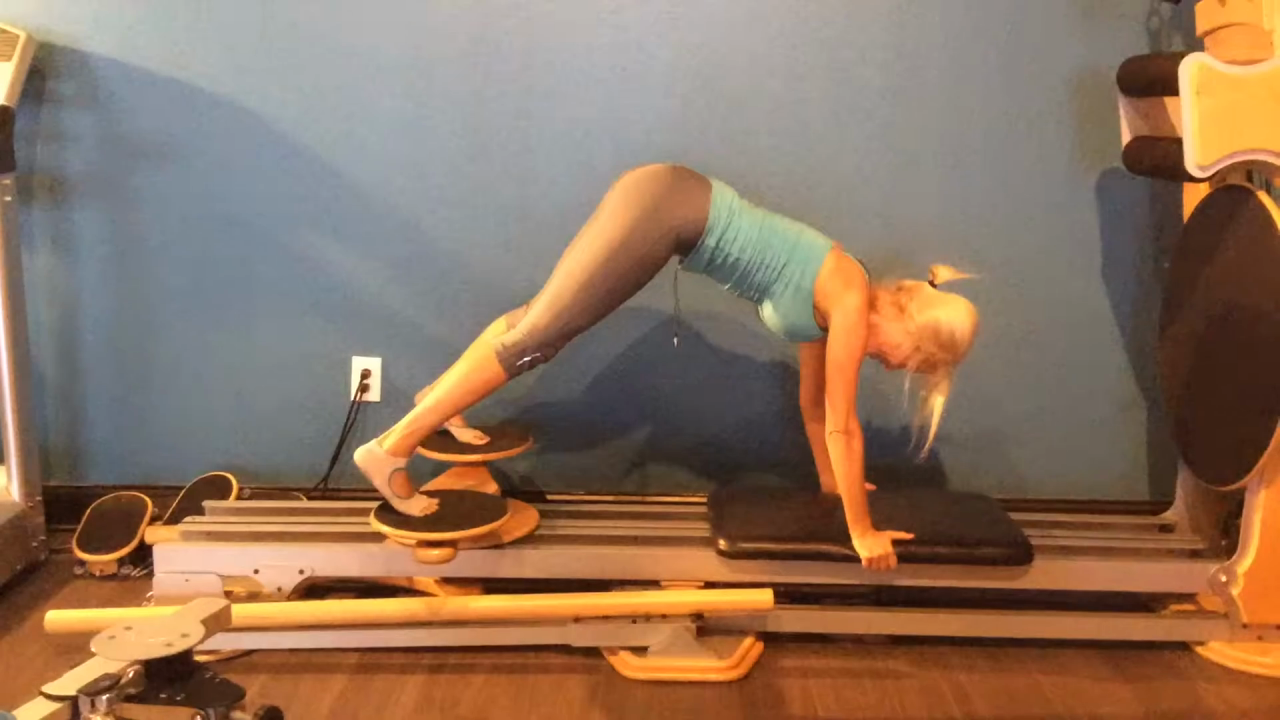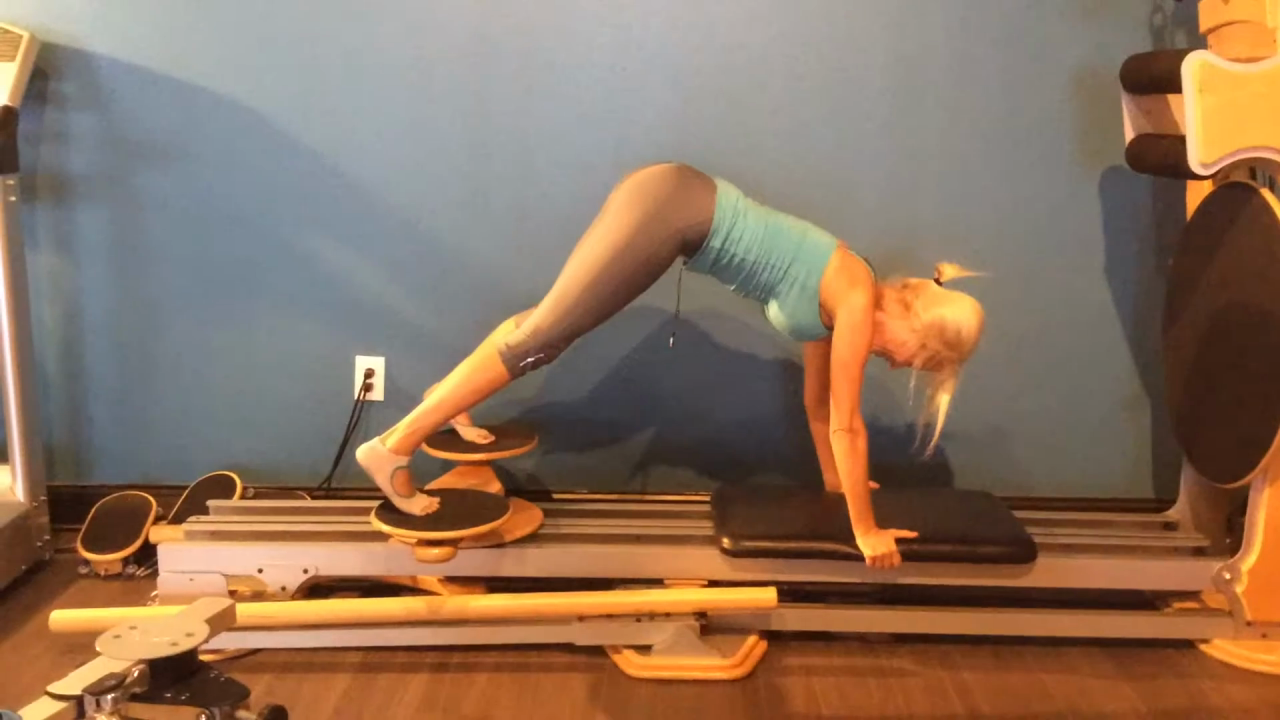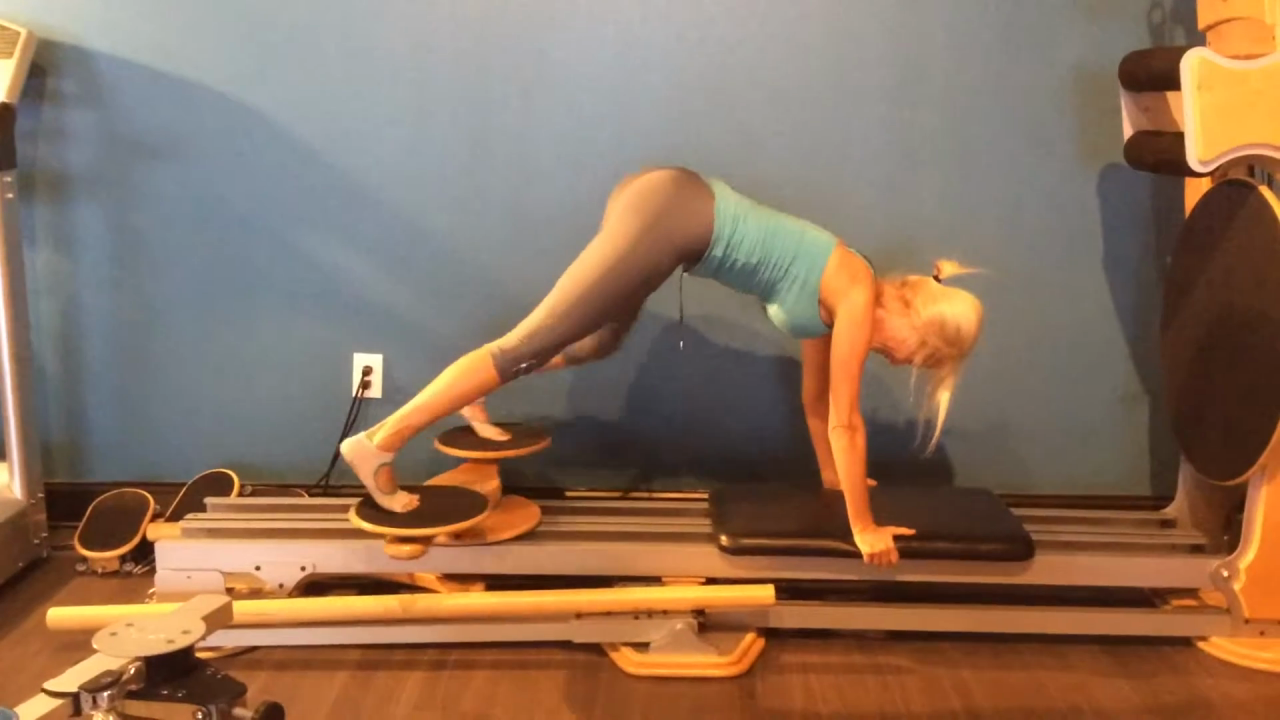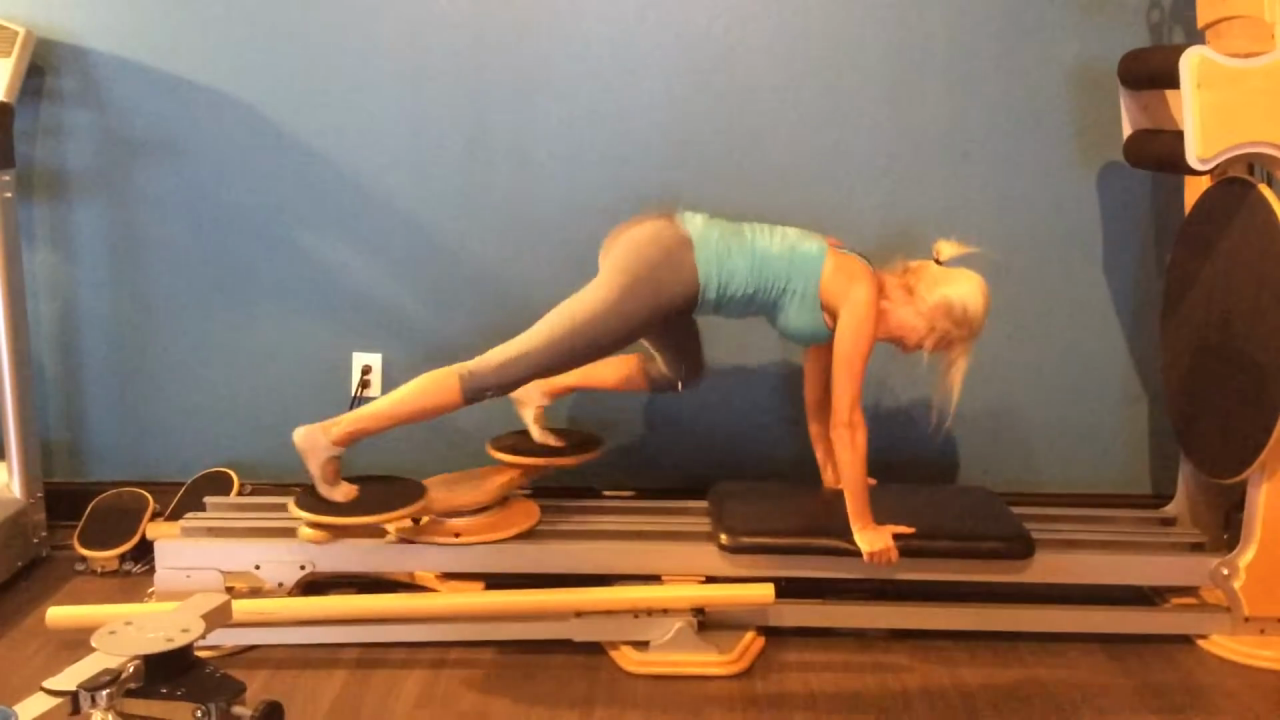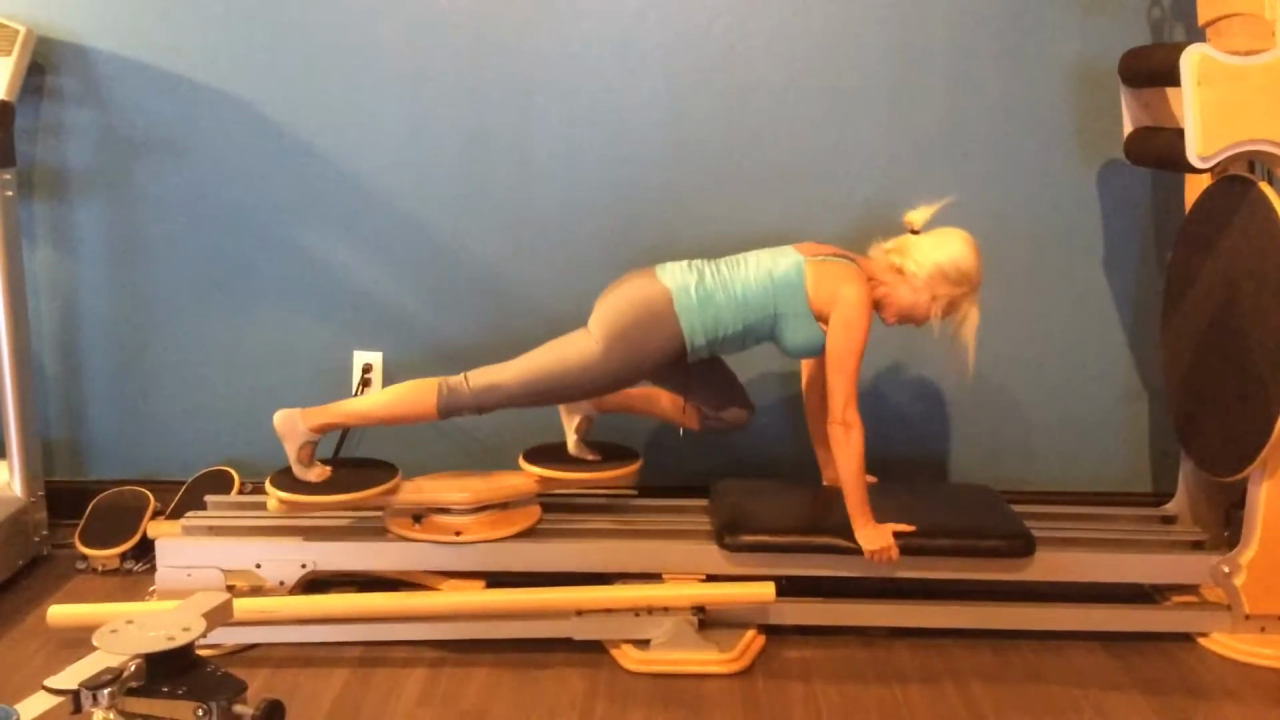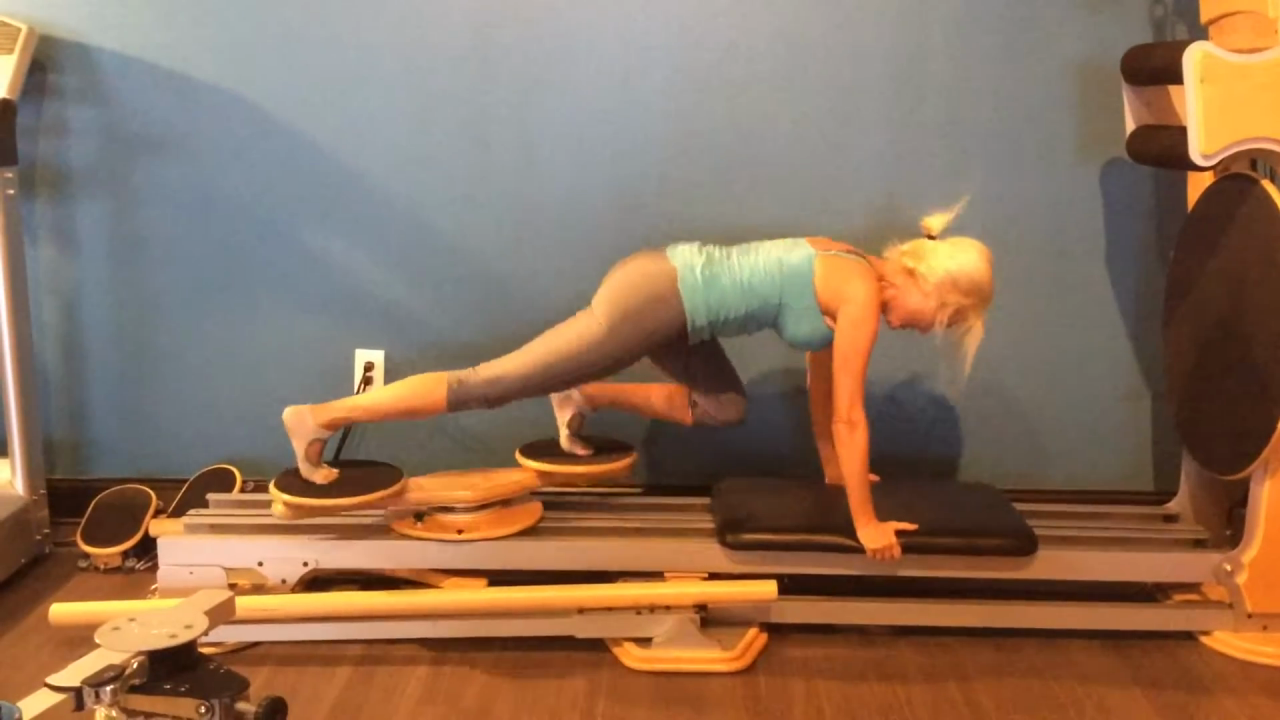
dt=0.4s
person 1, frame 1
left shoulder: (830, 305)
right shoulder: (852, 301)
left elbow: (813, 406)
right elbow: (841, 425)
left wrist: (832, 484)
right wrist: (862, 530)
left hip: (666, 205)
right hip: (664, 206)
left knee: (541, 314)
right knee: (537, 336)
left ankle: (440, 395)
right ankle: (391, 447)
person 1, frame 2
left shoulder: (833, 303)
right shoulder: (858, 299)
left elbow: (817, 405)
right elbow: (846, 424)
left wrist: (835, 482)
right wrist: (866, 529)
left hip: (670, 203)
right hip: (670, 206)
left knee: (549, 319)
right knee: (543, 337)
left ankle: (447, 395)
right ankle: (393, 447)
person 1, frame 3
left shoulder: (836, 298)
right shoulder: (860, 296)
left elbow: (816, 401)
right elbow: (845, 420)
left wrist: (833, 478)
right wrist: (863, 527)
left hip: (668, 203)
right hip: (669, 214)
left knee: (603, 337)
right knee: (533, 344)
left ankle: (476, 397)
right ankle: (378, 442)
person 1, frame 4
left shoulder: (842, 284)
right shoulder: (863, 293)
left elbow: (817, 398)
right elbow: (845, 420)
left wrist: (831, 476)
right wrist: (863, 525)
left hip: (661, 241)
right hip: (660, 265)
left knee: (681, 372)
right knee: (501, 369)
left ankle: (546, 390)
right ankle: (329, 435)
person 1, frame 5
left shoulder: (836, 268)
right shoulder: (853, 293)
left elbow: (814, 384)
right elbow: (843, 418)
left wrist: (832, 473)
right wrist: (863, 523)
left hip: (653, 300)
right hip: (645, 325)
left knee: (732, 413)
right knee: (477, 392)
left ankle: (592, 404)
right ankle: (308, 421)
person 1, frame 6
left shoulder: (845, 273)
right shoulder: (864, 293)
left elbow: (821, 390)
right elbow: (848, 416)
left wrist: (836, 472)
right wrist: (866, 521)
left hip: (661, 286)
right hip: (647, 299)
left knee: (724, 408)
right knee: (490, 387)
left ankle: (582, 395)
right ankle: (318, 417)
